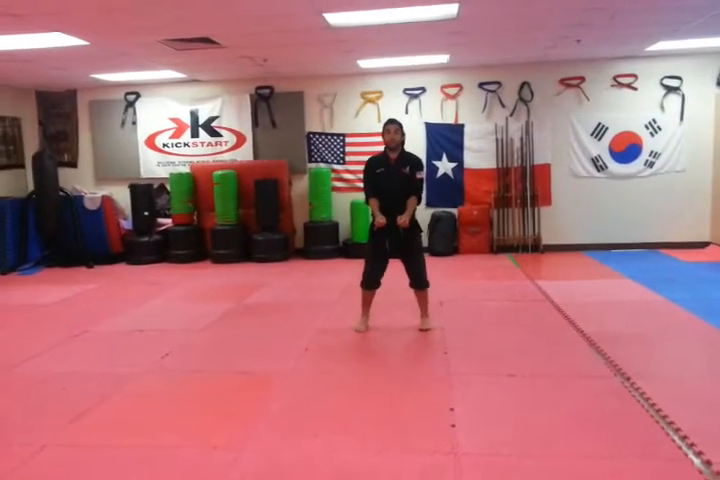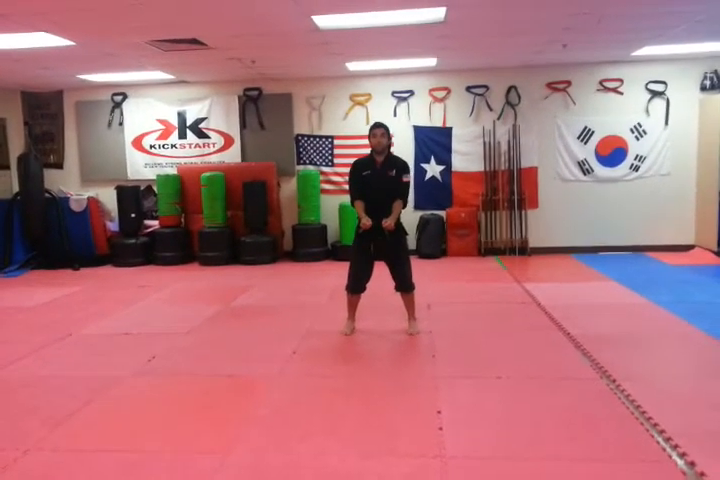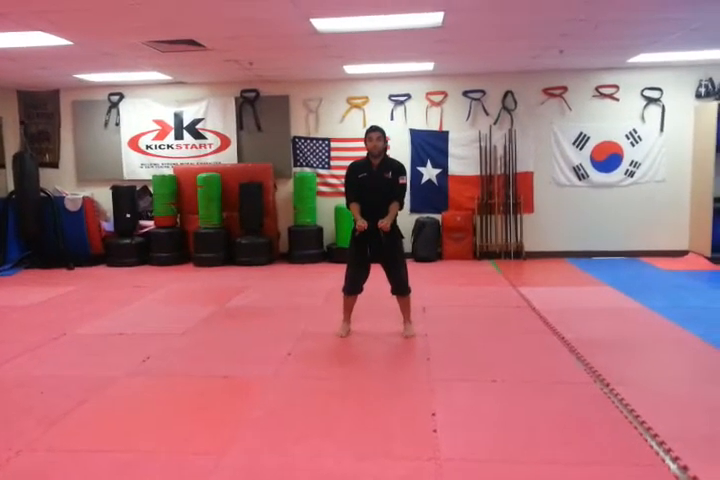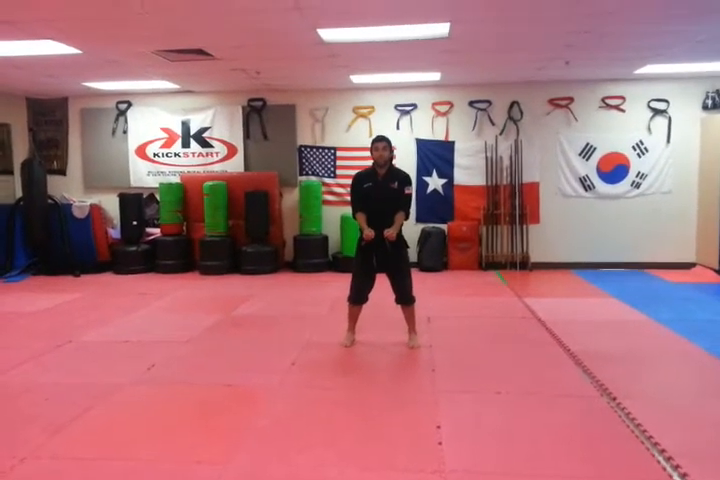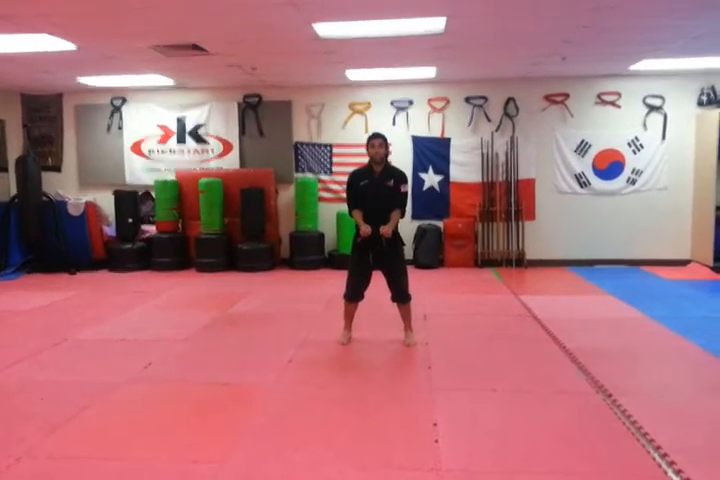
dt=0.3s
person 1, frame 1
left shoulder: (414, 162)
right shoulder: (373, 163)
left elbow: (415, 194)
right elbow: (370, 194)
left wrist: (407, 215)
right wrist: (377, 214)
left hip: (406, 224)
right hip: (381, 224)
left knee: (418, 273)
right knee: (370, 273)
left ankle: (425, 317)
right ankle: (364, 317)
person 1, frame 2
left shoulder: (400, 165)
right shoulder: (359, 166)
left elbow: (401, 197)
right elbow: (356, 197)
left wrist: (392, 218)
right wrist: (362, 217)
left hip: (392, 227)
right hip: (366, 227)
left knee: (404, 277)
right knee: (356, 277)
left ankle: (412, 319)
right ankle: (350, 320)
person 1, frame 3
left shoulder: (396, 168)
right shoulder: (355, 168)
left elbow: (398, 199)
right elbow: (351, 199)
left wrist: (389, 219)
right wrist: (358, 218)
left hip: (388, 230)
right hip: (363, 230)
left knee: (400, 279)
right knee: (353, 279)
left ankle: (407, 322)
right ankle: (346, 322)
person 1, frame 4
left shoulder: (402, 178)
right shoulder: (360, 178)
left elbow: (404, 209)
right elbow: (357, 208)
left wrist: (395, 228)
right wrist: (364, 228)
left hip: (393, 239)
right hip: (368, 239)
left knee: (404, 289)
right knee: (358, 289)
left ankle: (412, 333)
right ankle: (351, 331)
person 1, frame 5
left shoulder: (398, 176)
right shoulder: (356, 176)
left elbow: (399, 207)
right elbow: (353, 206)
left wrist: (390, 225)
right wrist: (361, 225)
left hip: (389, 238)
right hip: (364, 237)
left knee: (400, 287)
right knee: (354, 287)
left ankle: (408, 330)
right ankle: (347, 329)
